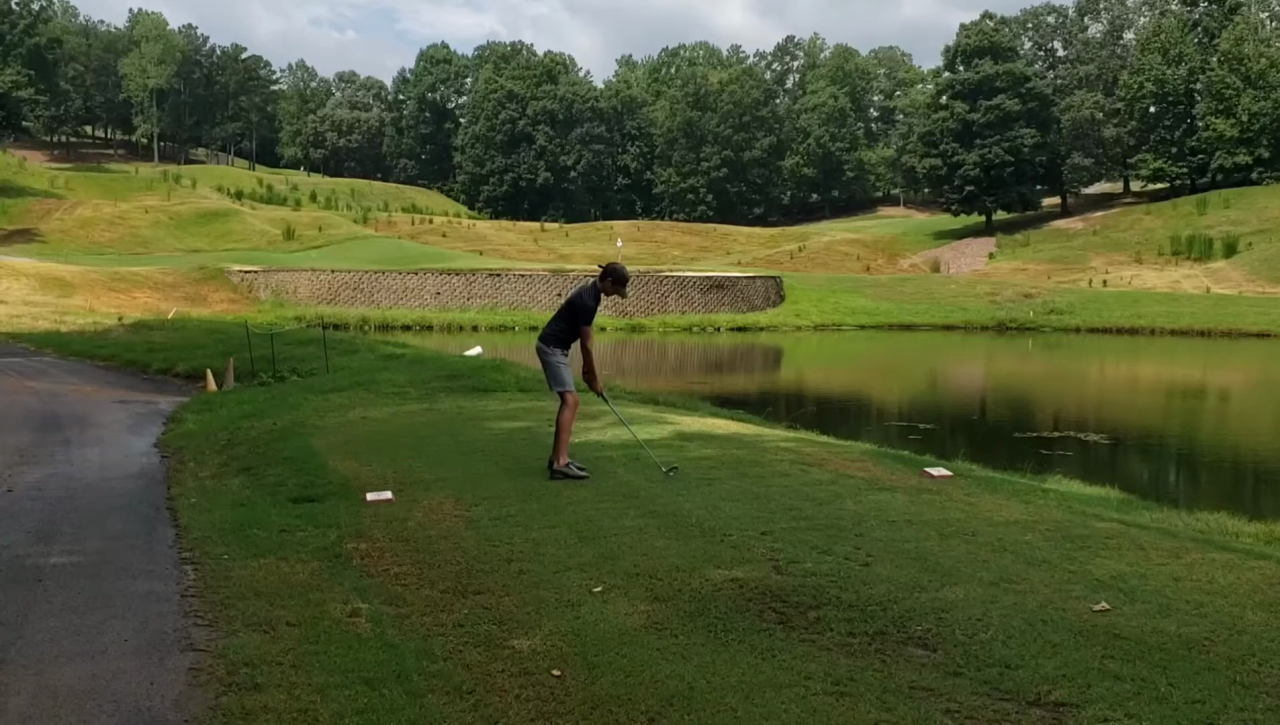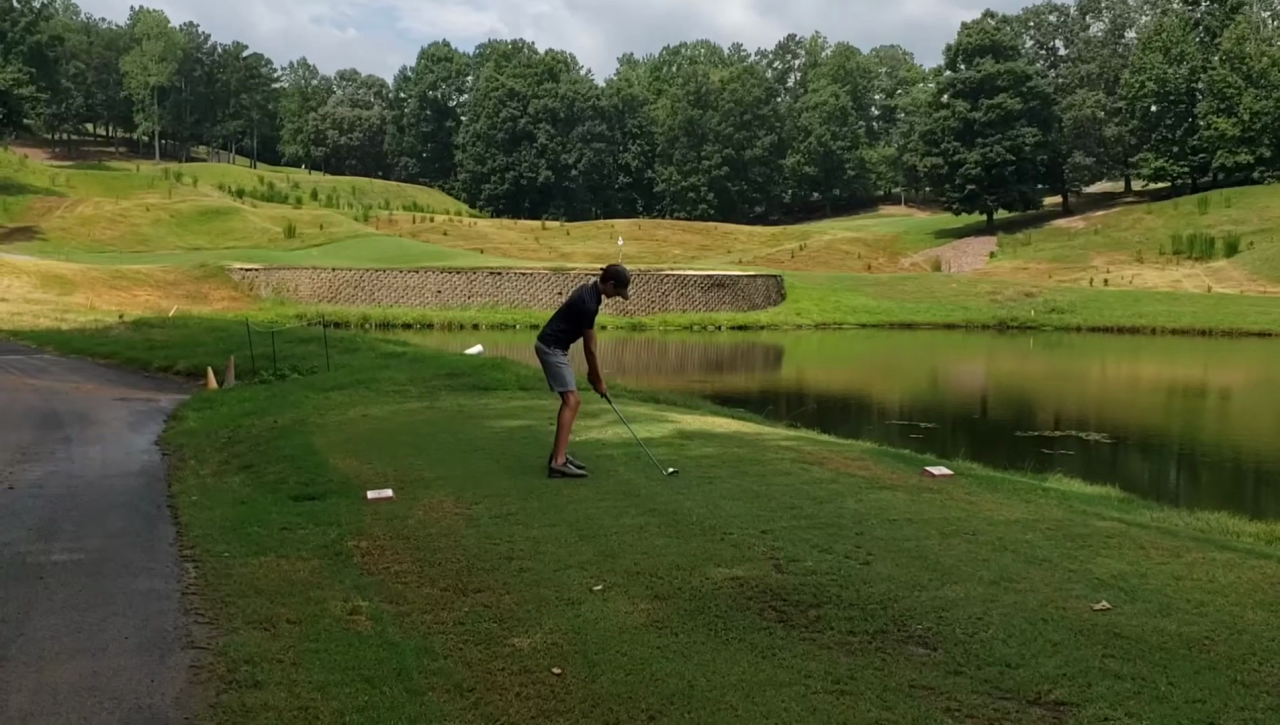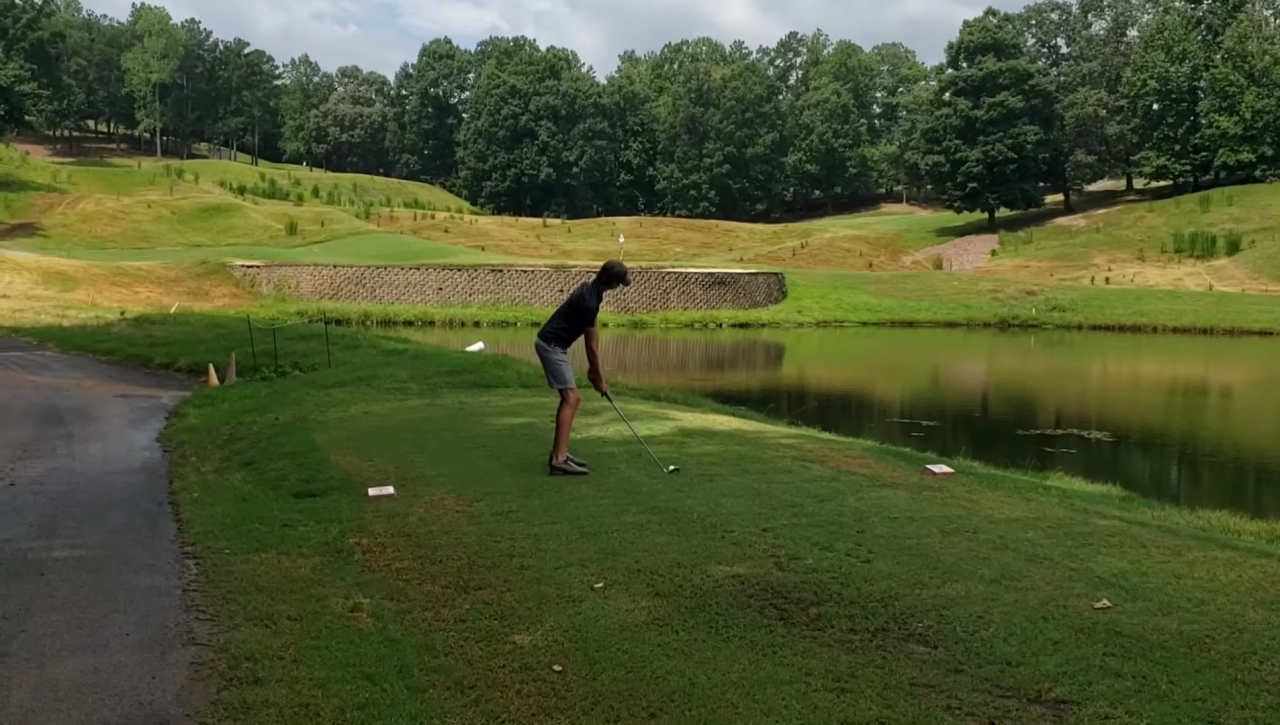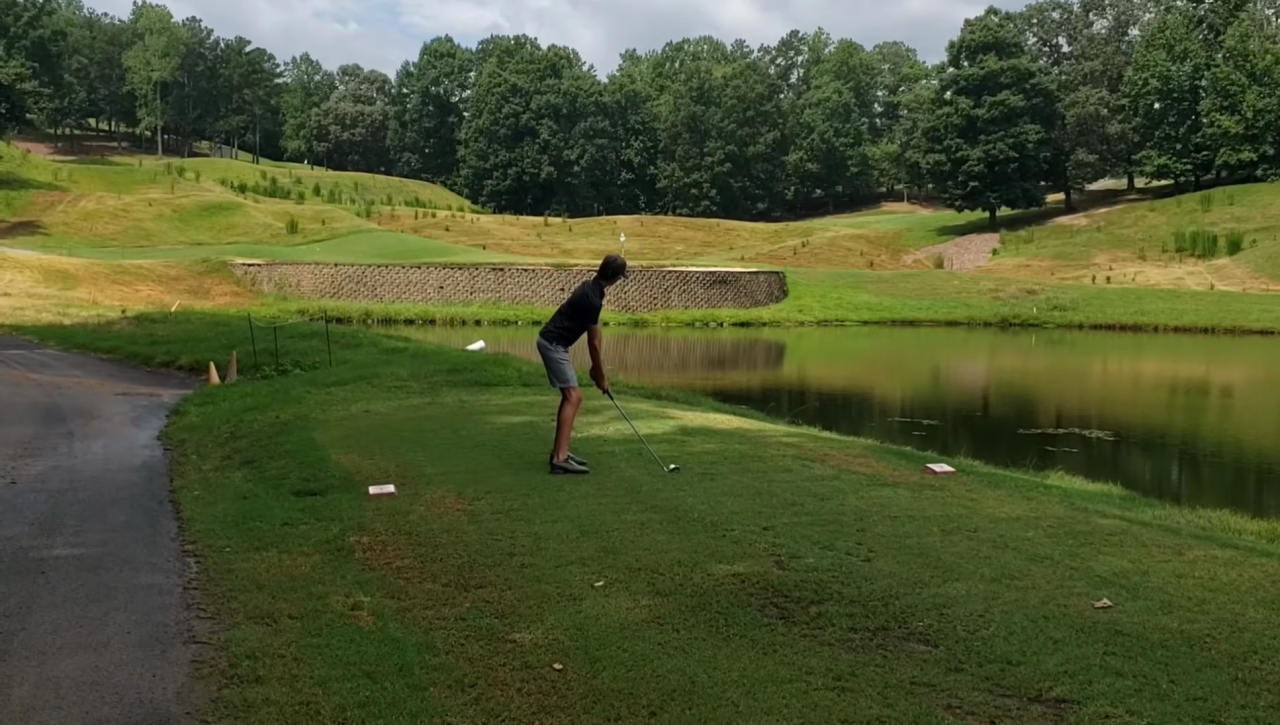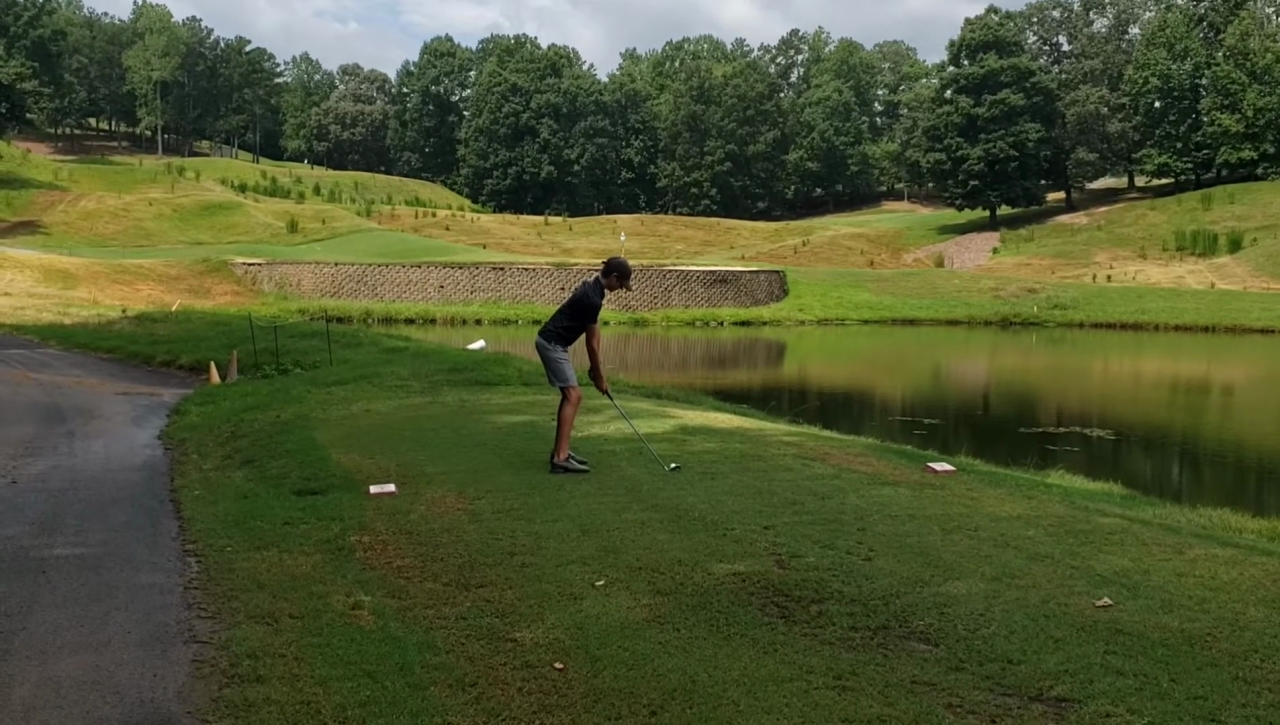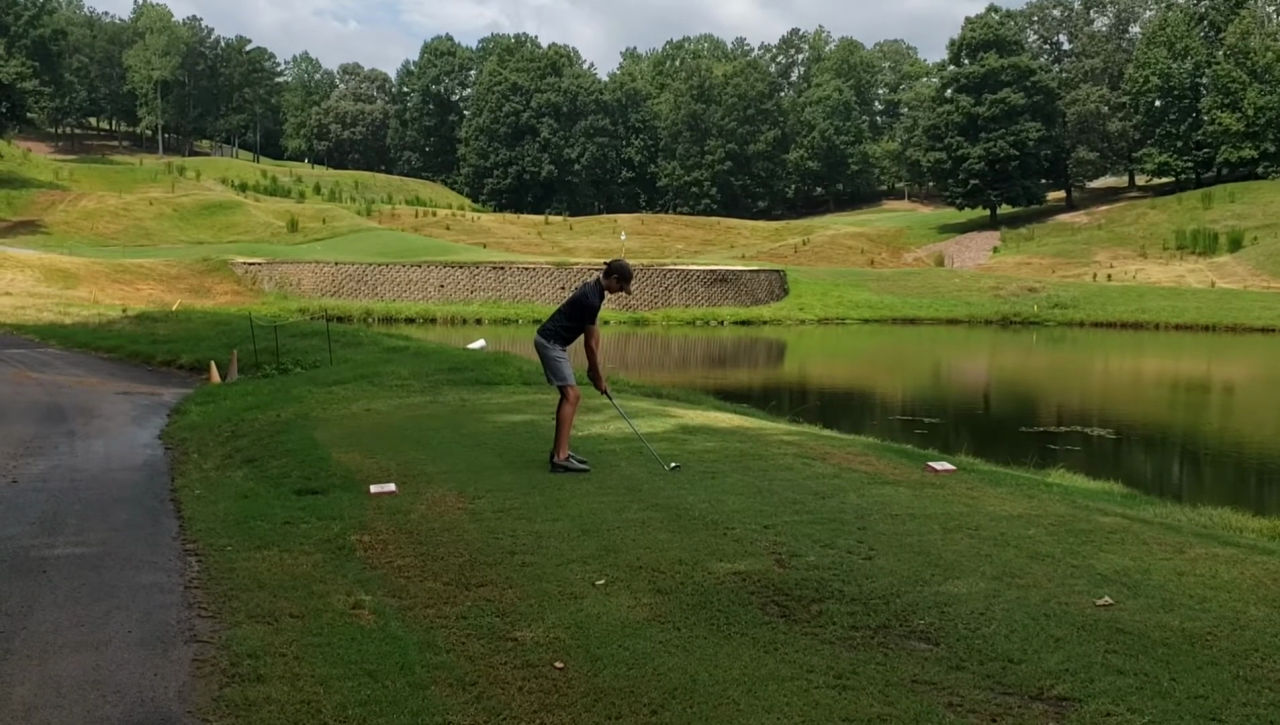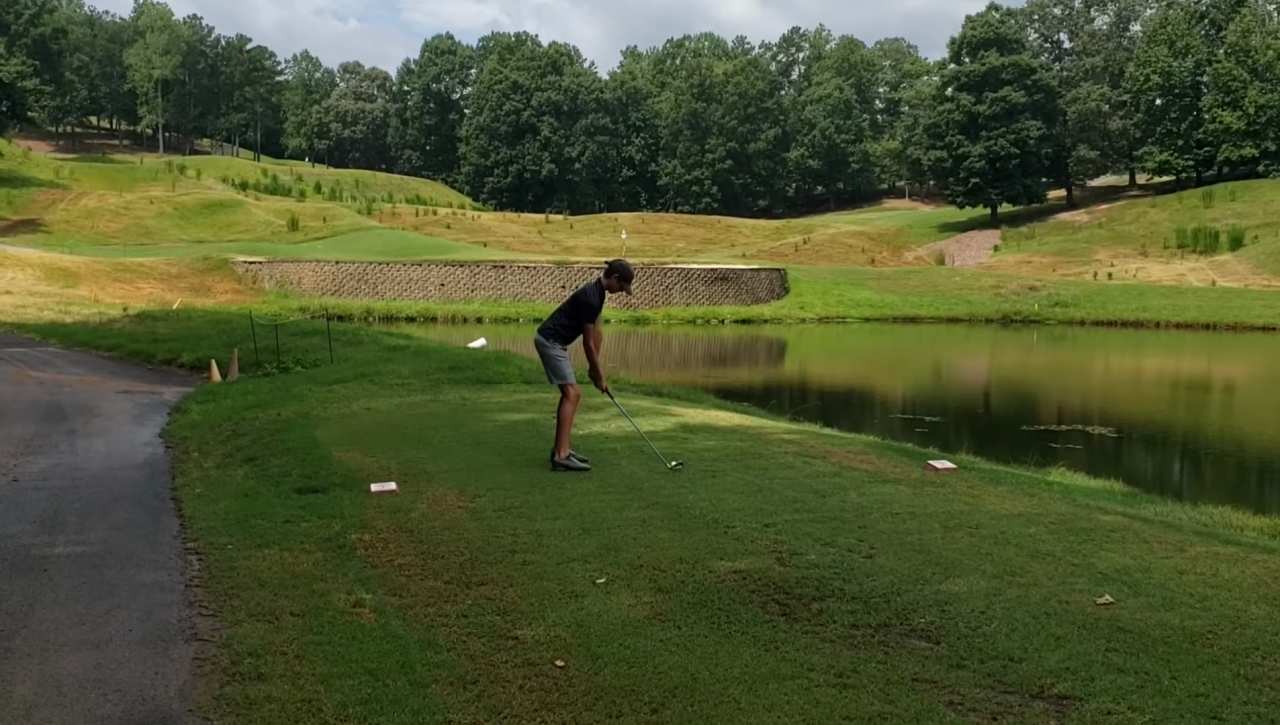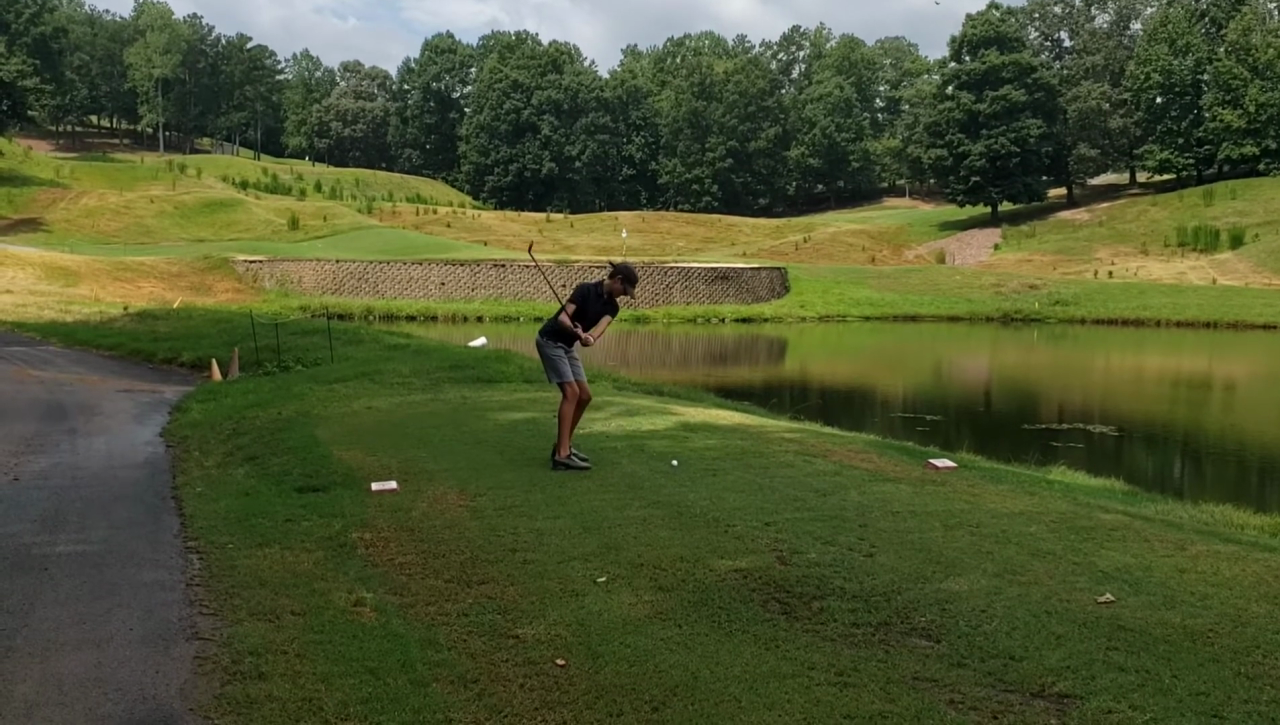
dt=0.5s
person 1, frame 1
left shoulder: (589, 292)
right shoulder: (586, 301)
left elbow: (585, 338)
right elbow: (586, 344)
left wrist: (586, 367)
right wrist: (594, 377)
left hip: (554, 346)
right hip: (552, 348)
left knee: (567, 400)
right knee: (570, 400)
left ankle: (558, 456)
right ankle: (560, 463)
person 1, frame 2
left shoulder: (589, 290)
right shoulder: (588, 303)
left elbow: (590, 338)
right elbow: (589, 346)
left wrist: (592, 370)
right wrist: (598, 380)
left hip: (553, 346)
right hip: (552, 348)
left knee: (569, 399)
right knee: (572, 400)
left ankle: (558, 454)
right ankle: (558, 462)
person 1, frame 3
left shoulder: (591, 289)
right shoulder: (588, 302)
left elbow: (592, 336)
right elbow: (591, 344)
left wrist: (593, 370)
right wrist: (599, 378)
left hip: (552, 344)
right hip: (552, 345)
left knee: (567, 397)
right knee: (572, 397)
left ankle: (559, 452)
right ankle: (559, 460)
person 1, frame 4
left shoulder: (591, 287)
right shoulder: (592, 299)
left elbow: (595, 333)
right elbow: (593, 342)
left wrist: (596, 366)
right wrist: (601, 375)
left hip: (553, 342)
right hip: (553, 344)
left knee: (569, 396)
right knee: (574, 397)
left ankle: (559, 451)
right ankle: (560, 458)
person 1, frame 5
left shoulder: (592, 287)
right shoulder: (592, 298)
left elbow: (594, 334)
right elbow: (591, 342)
left wrist: (596, 368)
right wrist: (599, 376)
left hip: (552, 342)
right hip: (552, 344)
left knee: (569, 395)
right knee: (573, 395)
left ankle: (560, 450)
right ankle: (560, 458)
person 1, frame 6
left shoulder: (593, 289)
right shoulder: (591, 299)
left elbow: (594, 332)
right elbow: (590, 342)
left wrist: (594, 368)
right wrist: (598, 377)
left hip: (552, 342)
right hip: (551, 342)
left knee: (568, 395)
right knee: (571, 395)
left ankle: (559, 450)
right ankle: (560, 457)
person 1, frame 7
left shoulder: (597, 292)
right shoulder: (590, 298)
left elbow: (597, 331)
right elbow: (588, 342)
left wrist: (596, 368)
right wrist: (599, 375)
left hip: (554, 342)
right hip: (550, 342)
left knee: (569, 393)
right knee: (572, 394)
left ankle: (560, 449)
right ankle: (561, 456)
person 1, frame 8
left shoulder: (612, 306)
right shoulder: (586, 290)
left elbow: (601, 326)
right elbow: (562, 318)
left wrist: (590, 337)
right wrist: (577, 332)
left hip: (567, 346)
right hip: (550, 341)
left knee: (585, 396)
right knee: (571, 392)
left ankle: (564, 445)
right ankle: (562, 455)
